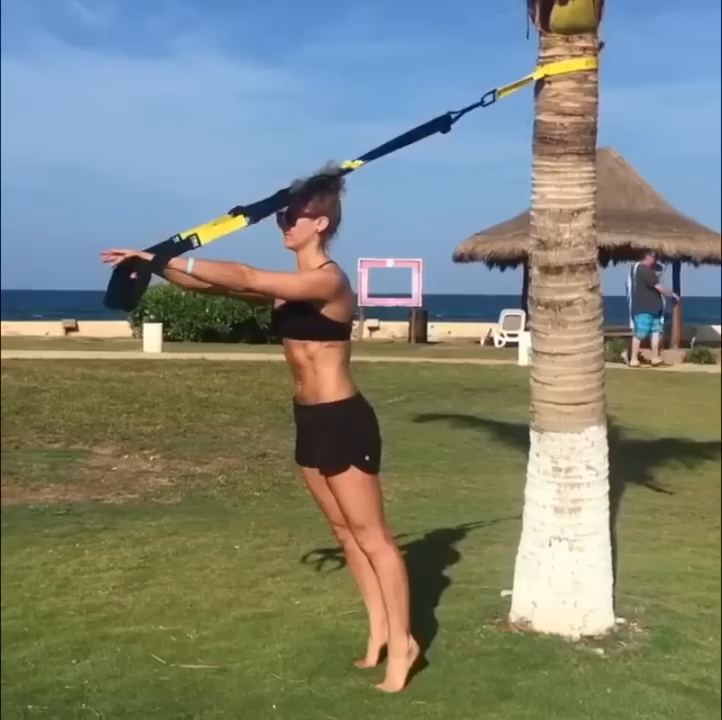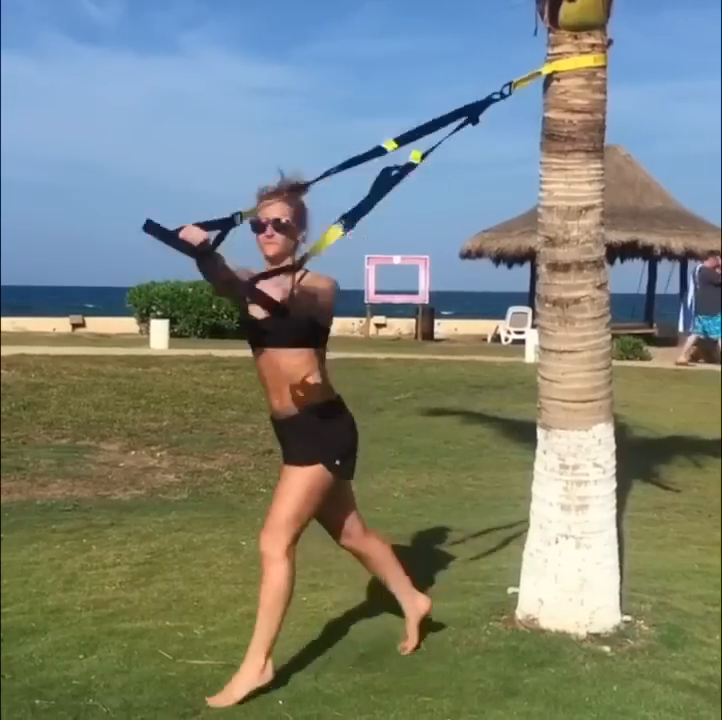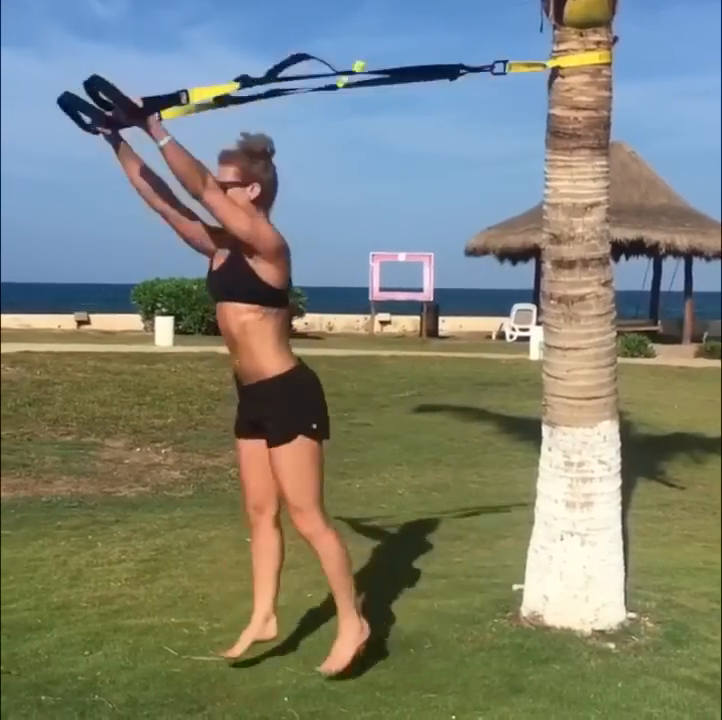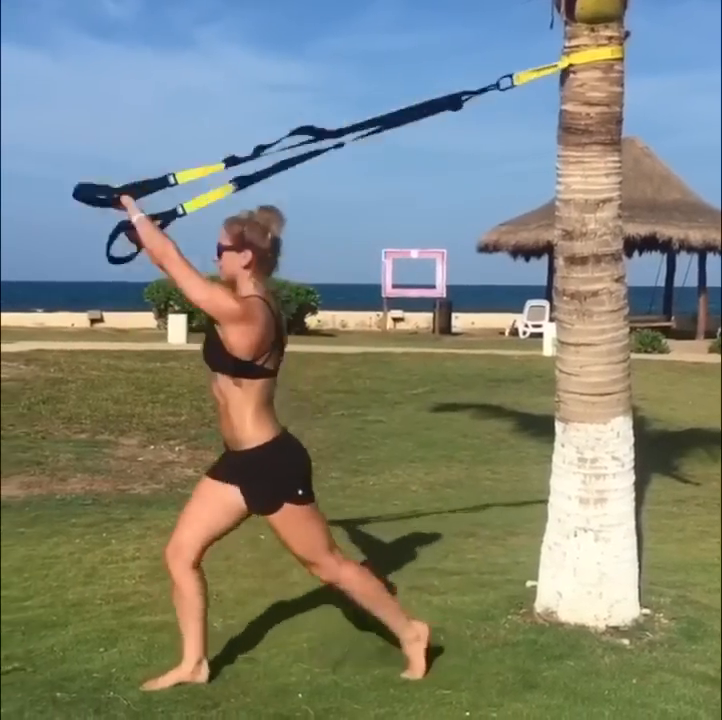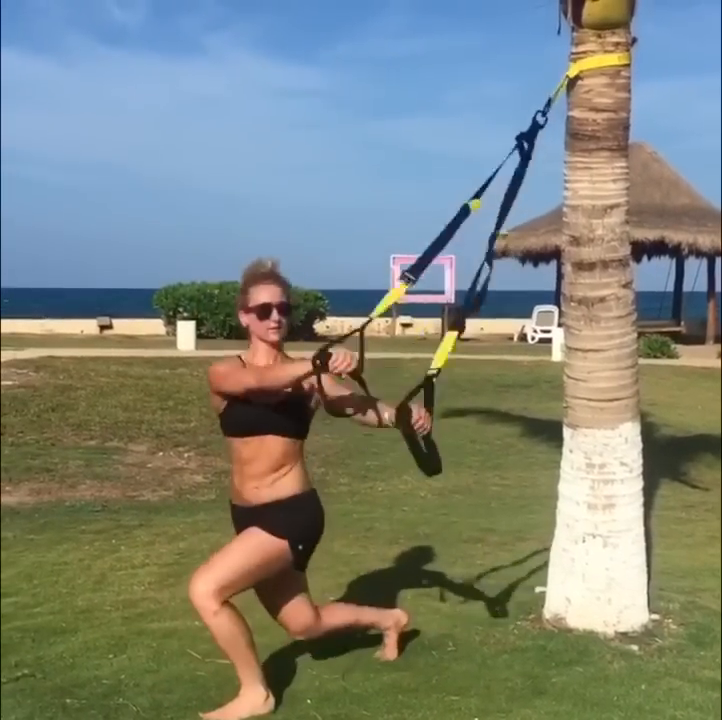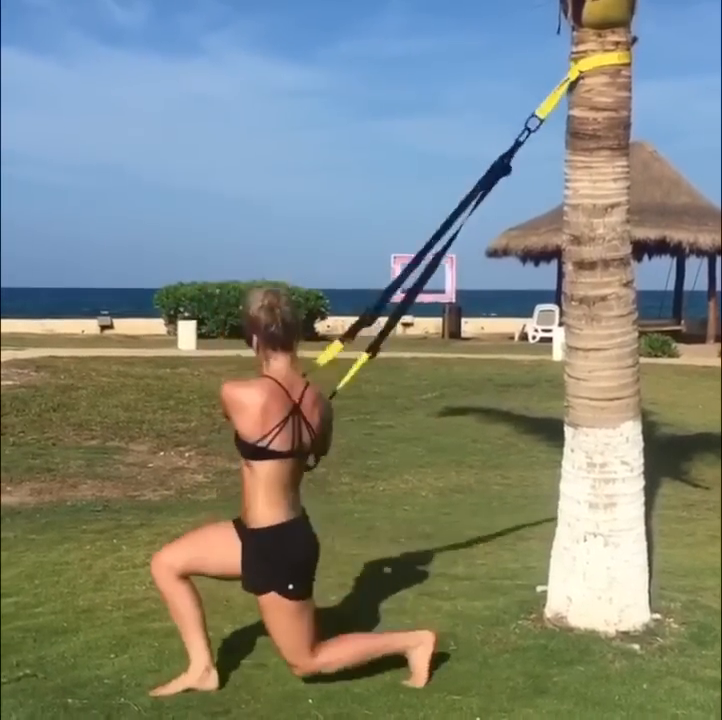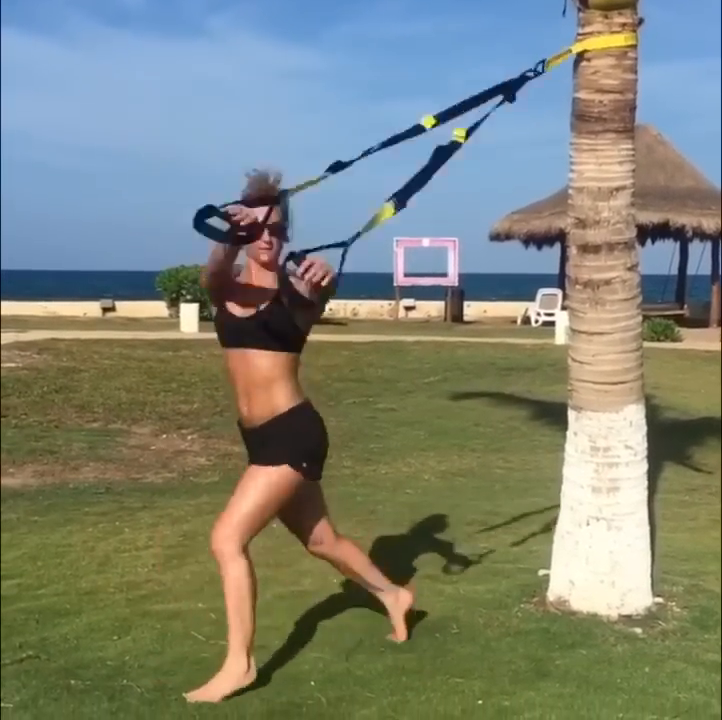
dt=0.7s
person 1, frame 1
left shoulder: (328, 282)
right shoulder: (287, 285)
left elbow: (245, 278)
right elbow: (217, 285)
left wrist: (164, 256)
right wrist: (154, 263)
left hip: (344, 422)
right hip: (311, 422)
left knee: (371, 537)
right knee: (346, 534)
left ankle: (403, 644)
right ankle: (380, 629)
person 1, frame 2
left shoulder: (318, 287)
right shoulder: (250, 286)
left elbow: (306, 301)
right elbow: (221, 279)
left wrist: (283, 286)
right wrist: (201, 245)
left hip: (323, 429)
right hip: (293, 432)
left knee: (274, 542)
right knee: (351, 534)
left ankle: (257, 663)
right ankle: (412, 602)
person 1, frame 3
left shoulder: (267, 244)
right shoulder: (224, 248)
left elbow: (201, 189)
right elbow: (165, 201)
left wrist: (163, 137)
right wrist: (121, 147)
left hip: (289, 394)
right hip: (254, 398)
left knee: (306, 517)
right knee: (260, 513)
left ankle: (351, 623)
right ankle: (263, 619)
person 1, frame 4
left shoulder: (242, 311)
right shoulder: (253, 308)
left elbow: (175, 265)
right elbow: (185, 274)
left wrist: (134, 213)
right wrist: (142, 223)
left hip: (271, 464)
right hip: (242, 460)
left knee: (328, 564)
right knee: (179, 553)
left ankle: (408, 629)
right ankle: (192, 660)
person 1, frame 5
left shoulder: (310, 376)
right shoulder: (224, 376)
left elbow: (349, 405)
right elbow: (263, 385)
left wrist: (396, 414)
right wrist: (318, 368)
left hip: (292, 513)
right hip: (248, 516)
left knee: (205, 588)
right knee: (303, 625)
right ankle: (388, 620)
person 1, frame 6
left shoulder: (244, 397)
right shoulder: (316, 398)
left hip: (276, 544)
right hip: (273, 531)
left knee: (306, 660)
right knee: (165, 565)
left ankle: (415, 642)
right ankle: (201, 668)
person 1, frame 7
left shoulder: (296, 288)
right shoulder: (224, 288)
left elbow: (315, 300)
right elbow: (216, 269)
left wrist: (319, 282)
right wrist: (235, 230)
left hip: (295, 434)
right hip: (257, 440)
left knee: (227, 537)
right knee: (320, 540)
left ankle: (239, 664)
right ankle: (394, 598)
